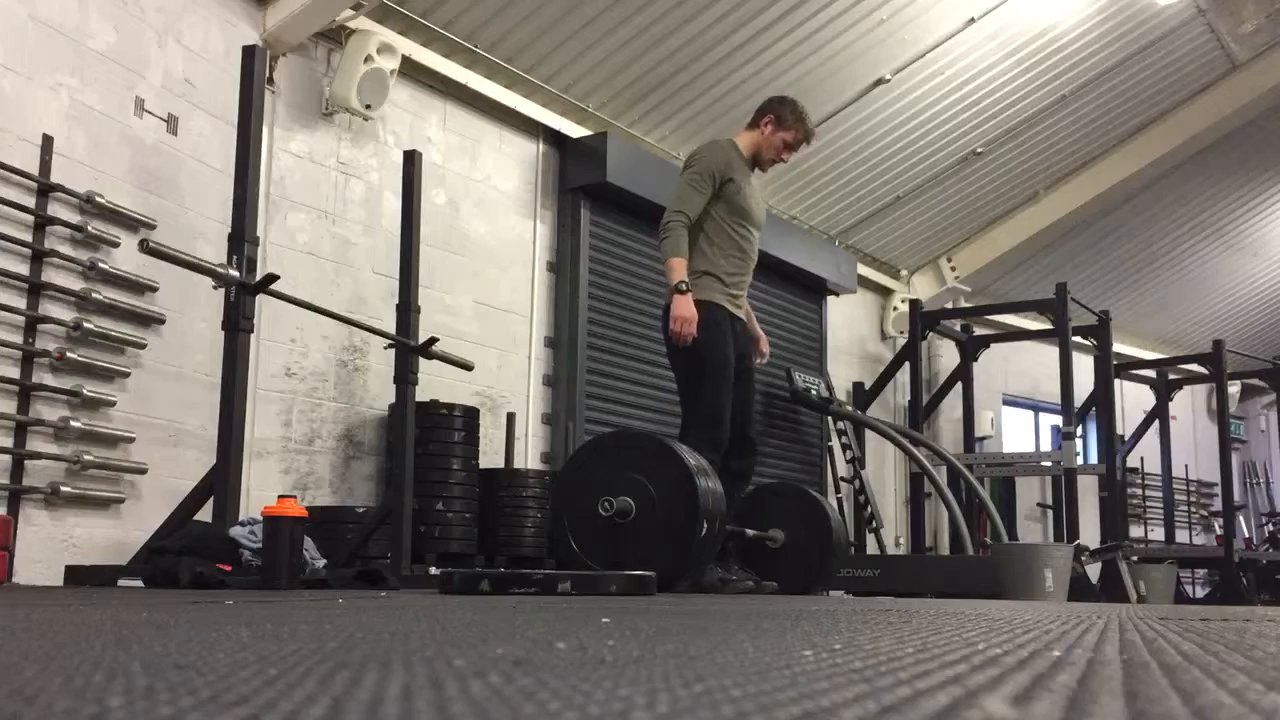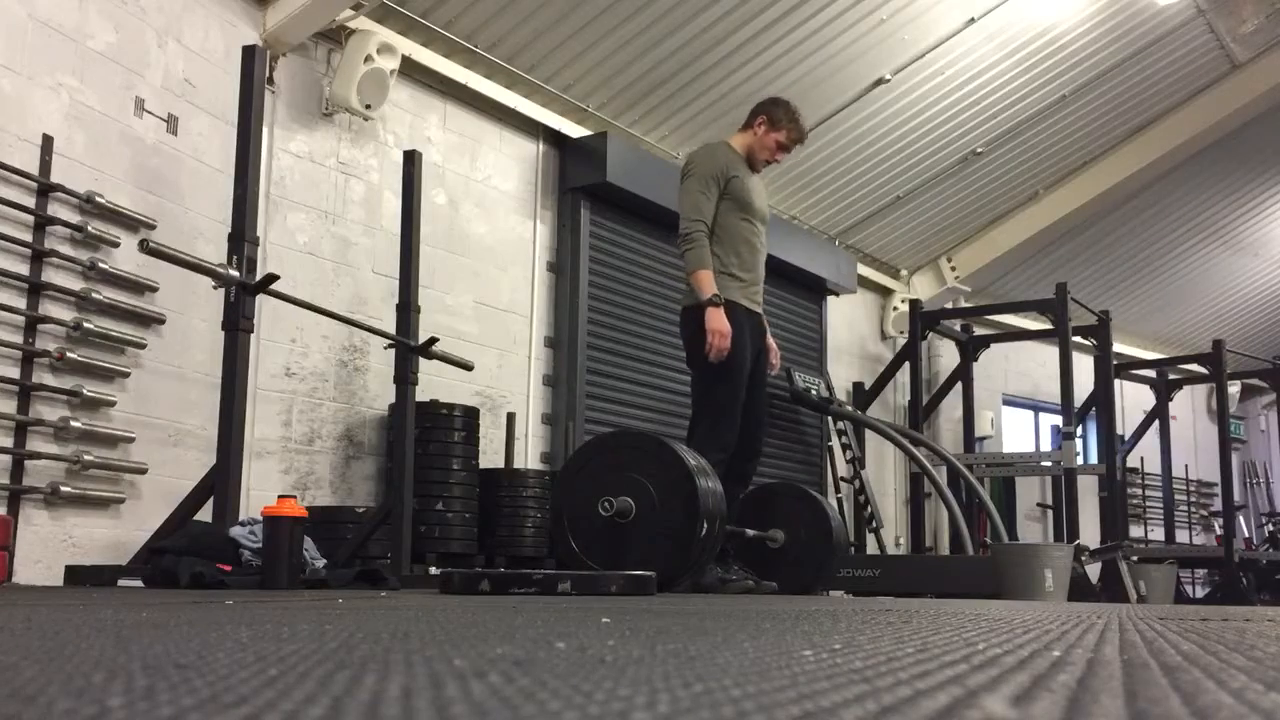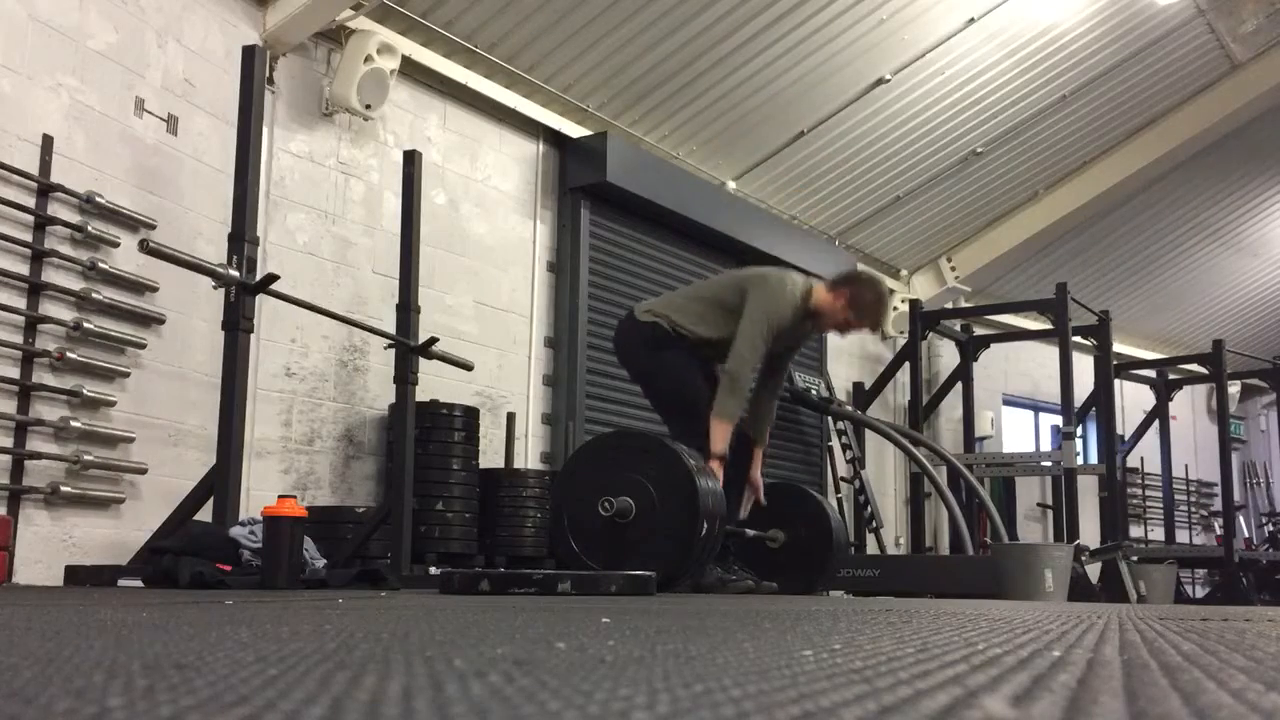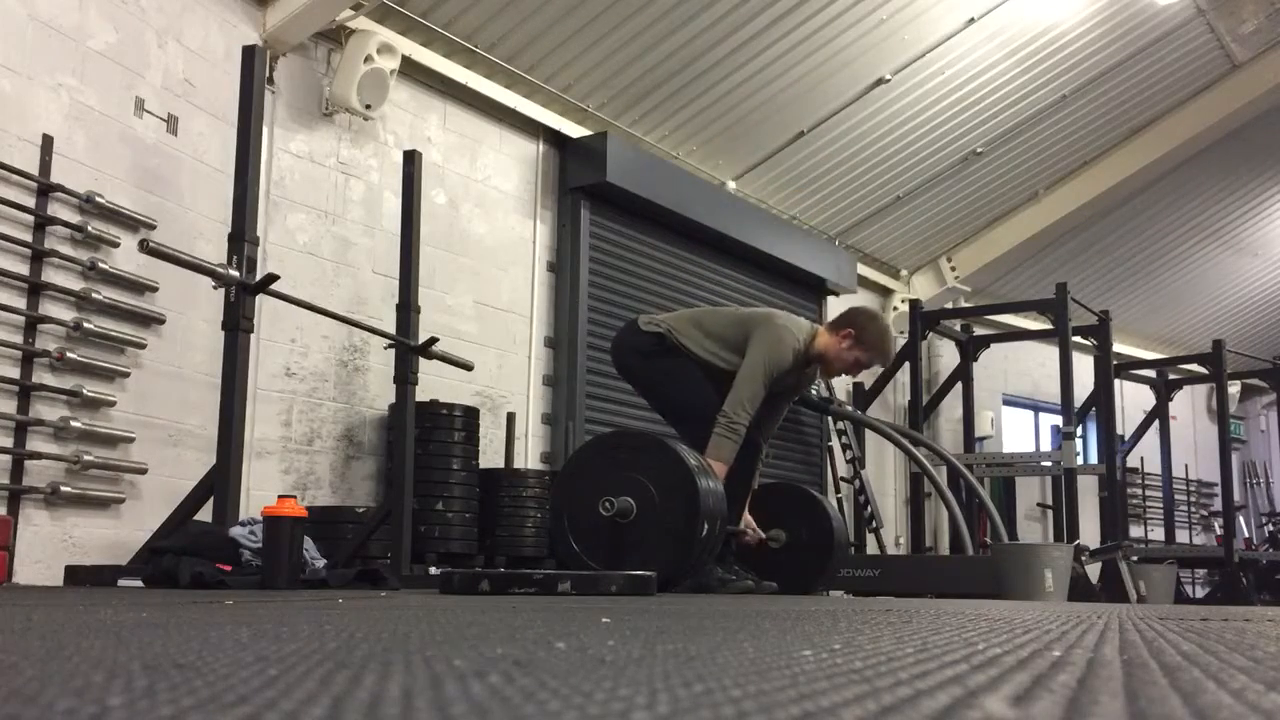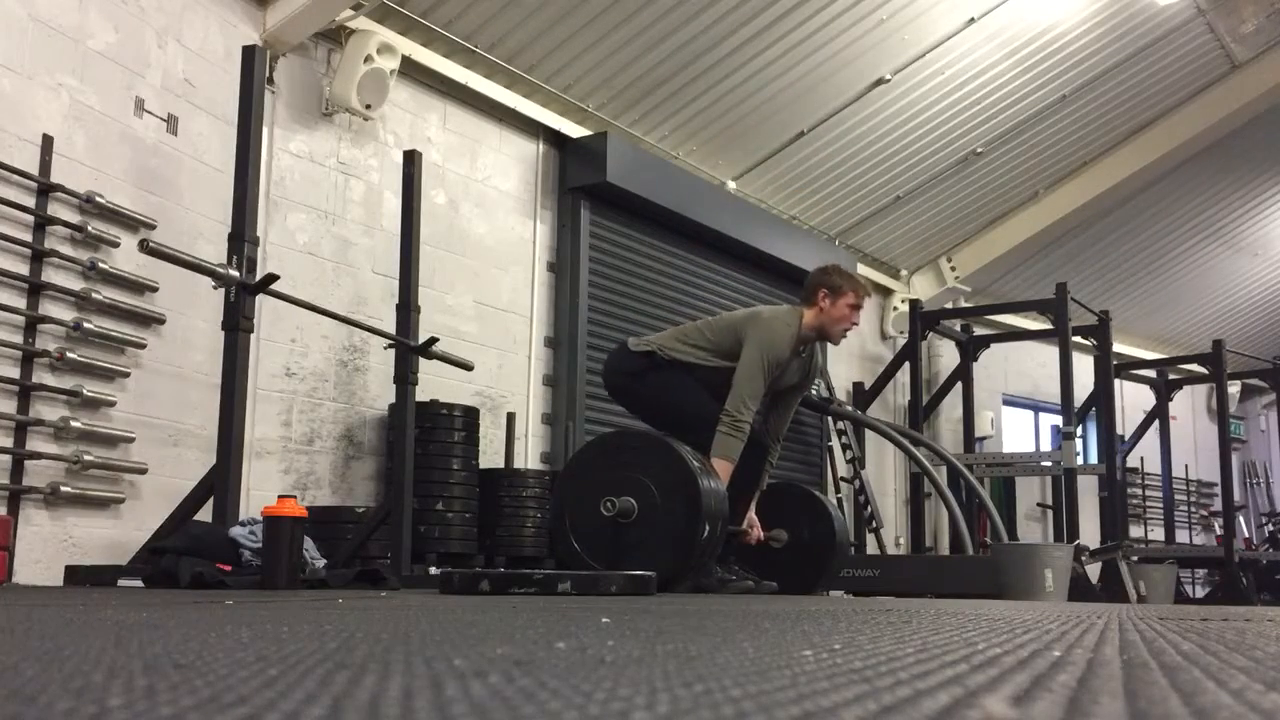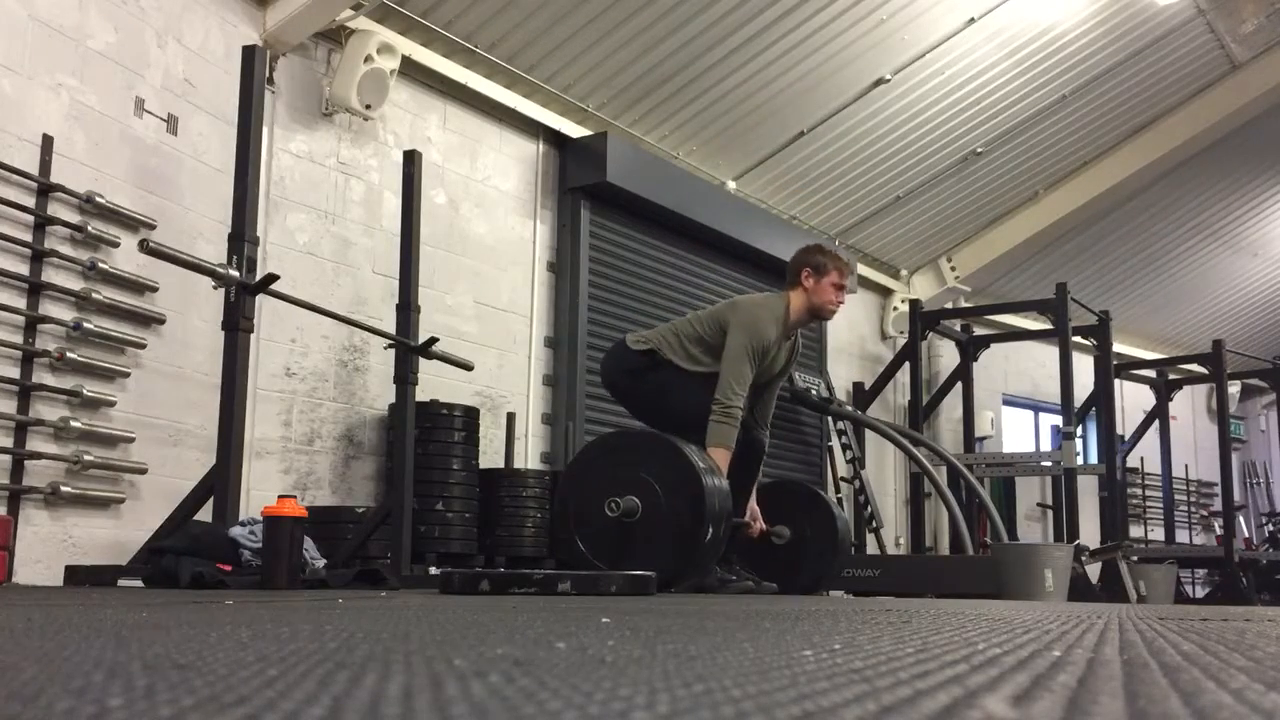
dt=0.5s
person 1, frame 1
left shoulder: (750, 185)
right shoulder: (715, 157)
right elbow: (675, 224)
left wrist: (751, 321)
right wrist: (680, 290)
left hip: (729, 321)
right hip: (699, 315)
left knee: (740, 444)
right knee: (706, 438)
left ankle: (718, 555)
person 1, frame 2
left shoulder: (752, 182)
right shoulder: (712, 159)
right elbow: (693, 237)
left wrist: (763, 330)
right wrist: (713, 305)
left hip: (746, 319)
right hip: (718, 317)
left knee: (746, 447)
right knee: (713, 441)
left ankle: (718, 556)
person 1, frame 3
left shoulder: (803, 321)
right shoulder: (779, 298)
left elbow: (766, 392)
right elbow: (737, 378)
left wrist: (755, 465)
right wrist: (715, 457)
left hip: (684, 346)
right hip: (649, 336)
left knee: (735, 443)
right knee: (703, 439)
left ankle: (717, 559)
person 1, frame 4
left shoulder: (805, 368)
right shoulder: (782, 339)
left elbow: (758, 435)
right elbow: (732, 419)
left wrist: (739, 509)
left hip: (676, 354)
right hip: (646, 345)
left knee: (745, 444)
right knee: (714, 435)
left ankle: (718, 559)
person 1, frame 5
left shoulder: (809, 361)
right shoulder: (772, 330)
left elbow: (770, 437)
right elbow: (736, 418)
left wrist: (746, 509)
left hip: (676, 376)
right hip: (638, 366)
left knee: (753, 446)
right knee: (718, 438)
left ankle: (717, 560)
right ankle: (695, 565)
person 1, frame 6
left shoulder: (790, 343)
right shoulder: (758, 317)
left elbow: (758, 423)
right elbow: (727, 406)
left wrist: (748, 499)
left hip: (670, 374)
right hip: (635, 364)
left knee: (748, 446)
right knee: (720, 437)
left ankle: (718, 560)
